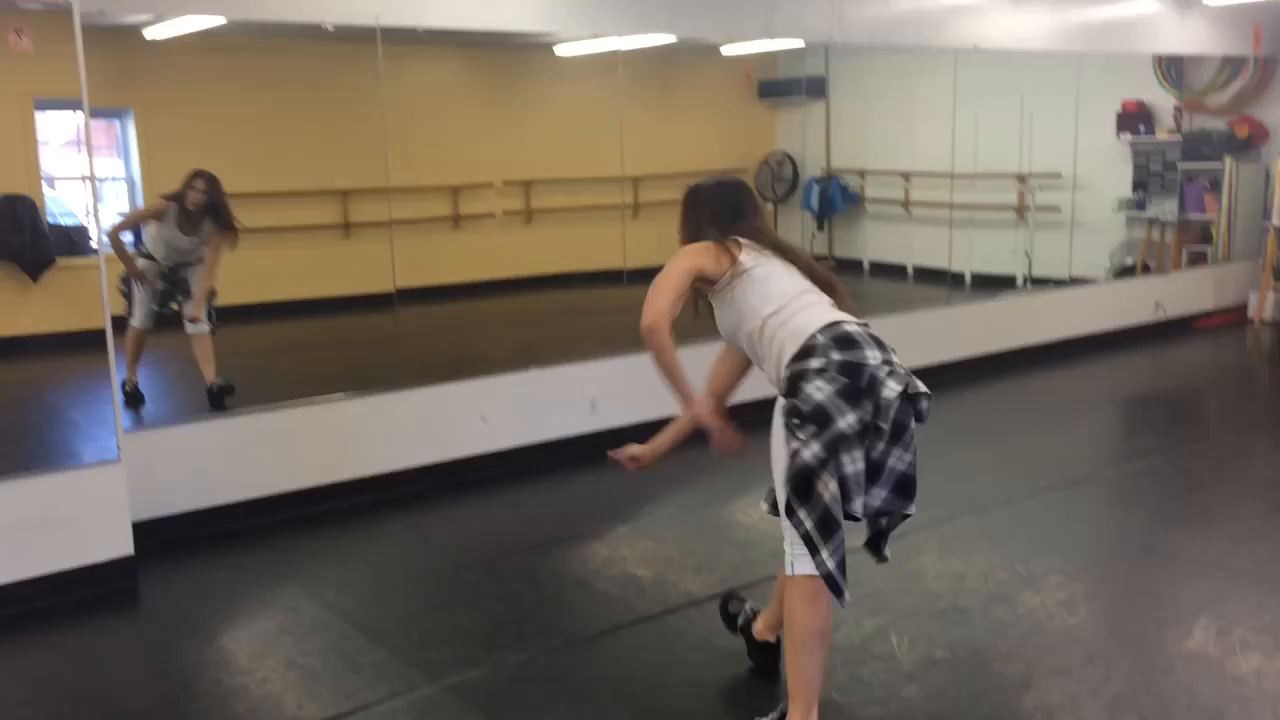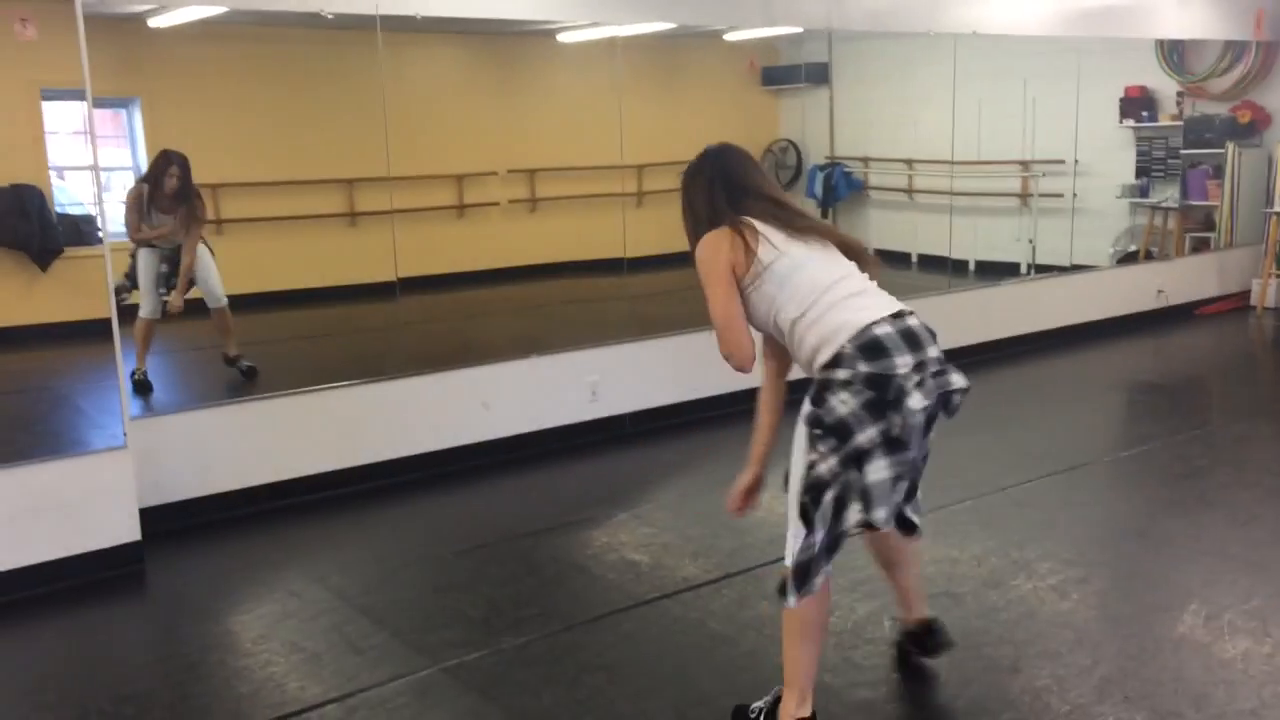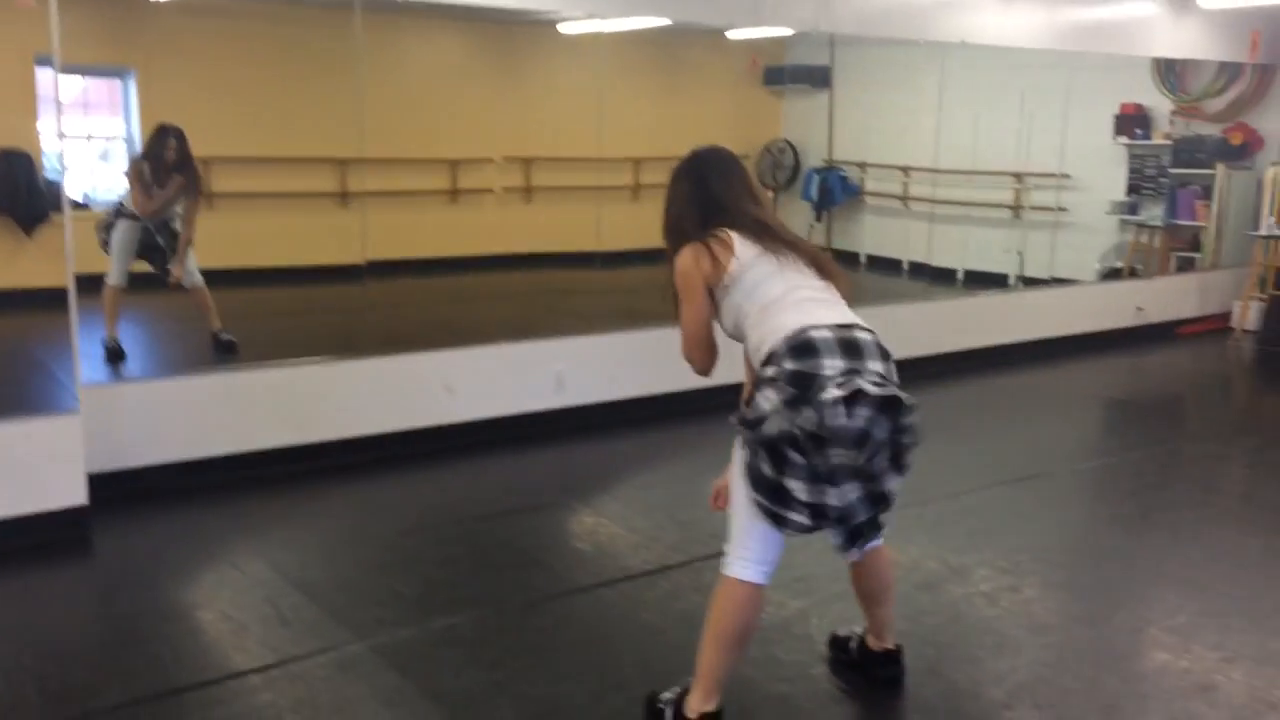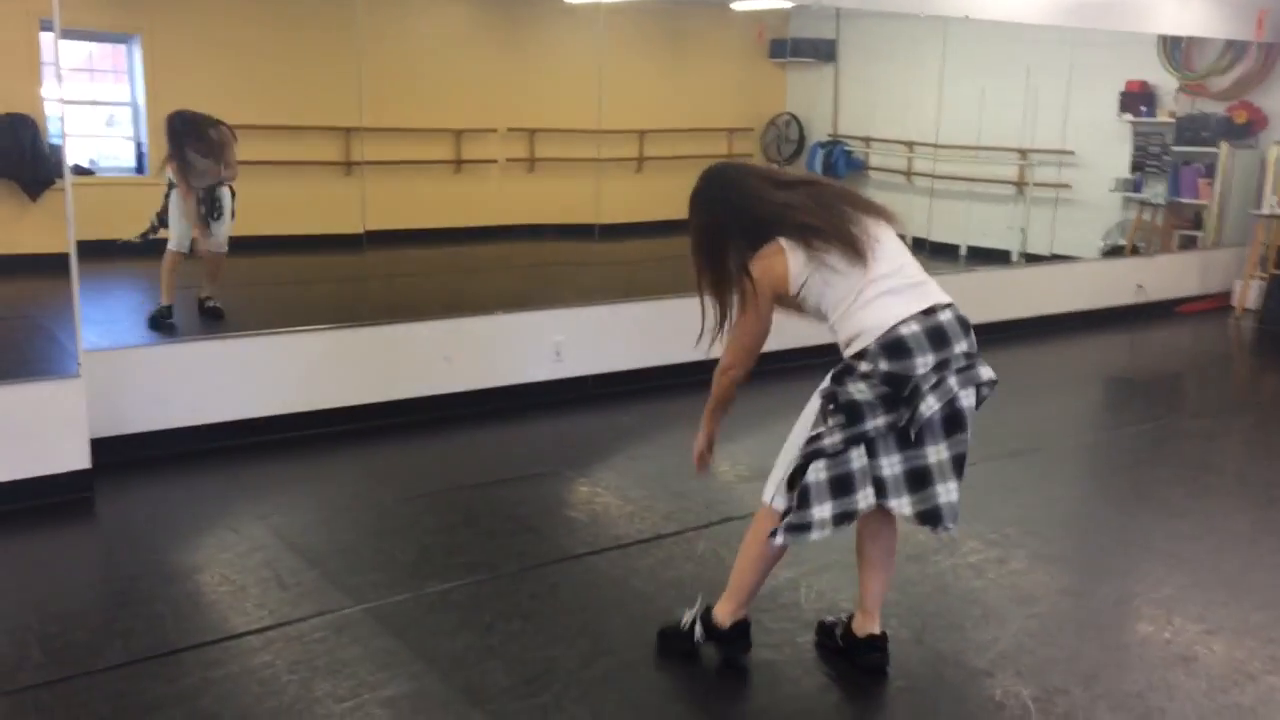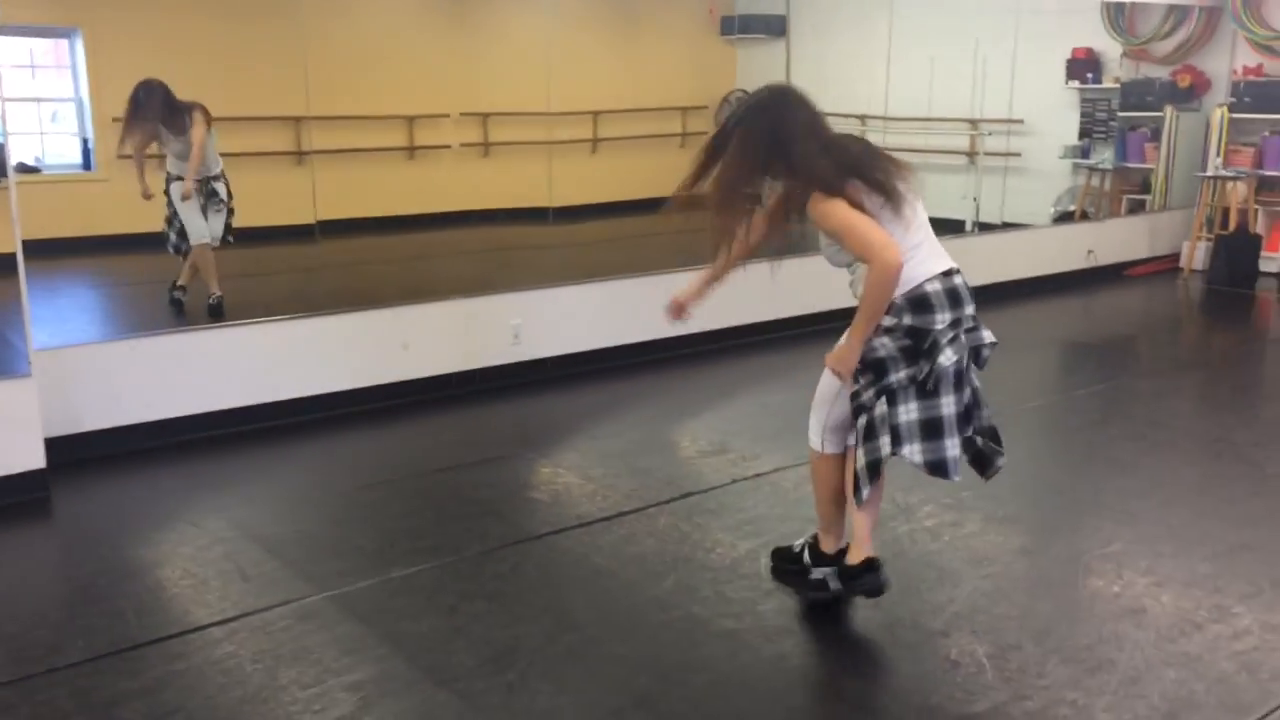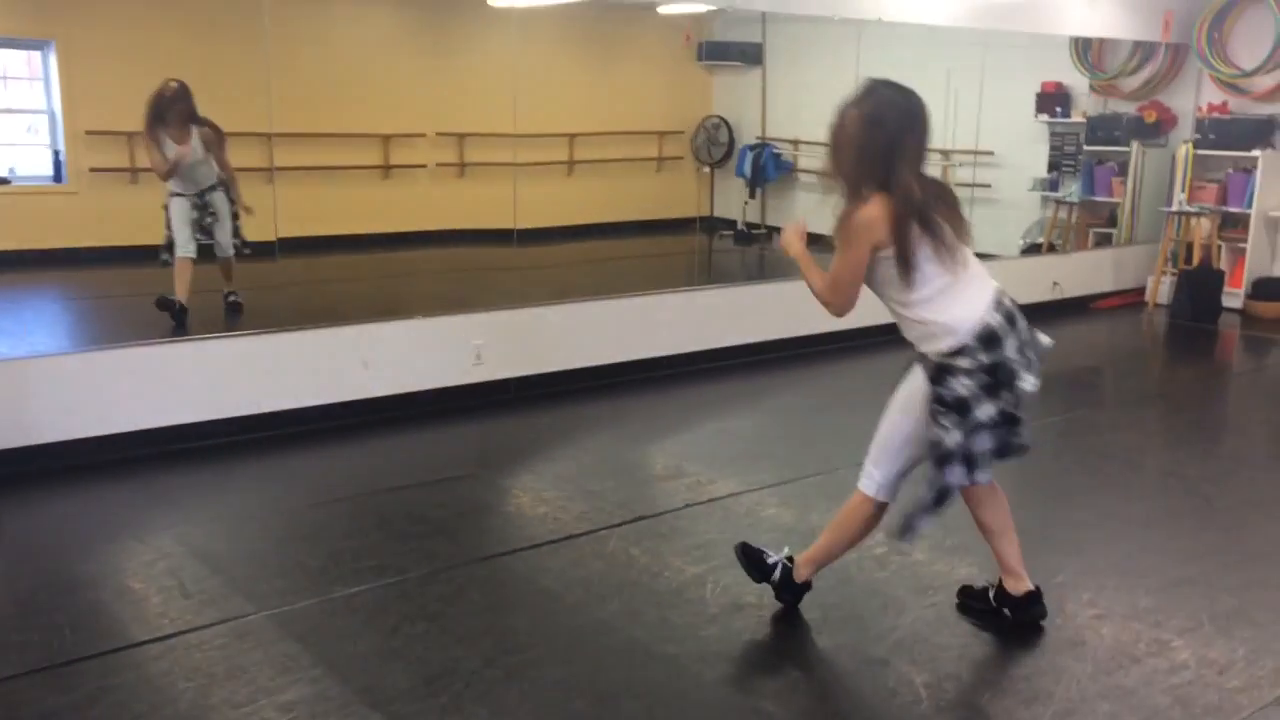
dt=0.4s
person 1, frame 1
left shoulder: (701, 255)
right shoulder: (766, 263)
left elbow: (653, 323)
right elbow: (722, 381)
left wrist: (695, 406)
right wrist: (655, 450)
left hip: (833, 374)
right hip: (875, 375)
left knee: (807, 541)
right knee: (810, 526)
right ankle: (767, 631)
person 1, frame 2
left shoulder: (718, 244)
right shoulder: (795, 233)
left elbow: (740, 357)
right elbow: (776, 360)
left wrist: (733, 308)
right wrist: (754, 466)
left hip: (857, 373)
right hip: (912, 348)
left knee: (807, 539)
right knee: (877, 499)
right ankle: (918, 623)
person 1, frame 3
left shoulder: (697, 256)
right shoulder: (781, 245)
left elbow: (702, 361)
right wrist: (747, 463)
left hip: (803, 377)
right hip: (869, 366)
left knee: (751, 552)
right knee: (860, 520)
right ankle: (881, 649)
person 1, frame 4
left shoulder: (768, 262)
right shoulder: (841, 206)
left elbow: (736, 363)
left wrist: (706, 428)
left hip: (885, 361)
right hip: (950, 339)
left knee: (791, 486)
right knee: (873, 492)
left ankle: (725, 619)
right ankle: (866, 632)
person 1, frame 5
left shoulder: (820, 199)
right shoulder: (846, 158)
left elbow: (889, 262)
right elbow: (758, 231)
left wrist: (852, 345)
right wrist: (699, 287)
left hip: (903, 316)
right hip: (949, 299)
left knee: (828, 430)
right knee: (860, 436)
left ankle: (828, 549)
right ankle: (859, 557)
person 1, frame 6
left shoulder: (868, 214)
right shoulder: (923, 192)
left elbow: (838, 301)
left wrist: (797, 251)
left hip: (960, 360)
right hip: (1002, 331)
left knee: (879, 477)
right knee: (964, 466)
left ankle: (796, 572)
right ankle: (1019, 592)
person 2, frame 1
left shoulder: (212, 226)
right shoulder: (165, 209)
left elbow: (208, 271)
right elbow: (114, 232)
left wrist: (198, 305)
right wrist: (130, 266)
left hip: (188, 266)
right hip: (151, 260)
left knee: (198, 321)
right knee: (141, 320)
left ankle: (212, 384)
right ankle: (130, 380)
person 2, frame 2
left shoulder: (191, 202)
right shoulder: (139, 194)
left elbow: (189, 250)
right elbow: (134, 236)
left wrist: (179, 291)
right wrist: (169, 229)
left hip: (187, 246)
right hip: (152, 248)
left knee: (217, 297)
right knee: (149, 308)
left ankle: (233, 354)
right ankle: (139, 369)
person 2, frame 3
left shoulder: (188, 175)
right shoulder: (138, 168)
left elbow: (188, 223)
right elbow: (146, 210)
left wrist: (179, 263)
right wrist: (173, 191)
left hip: (168, 218)
right hip: (131, 217)
left knee: (191, 273)
right knee: (116, 273)
left ankle: (218, 331)
right ankle: (111, 338)
person 2, frame 4
left shoulder: (220, 134)
right shoulder: (177, 152)
left elbow: (232, 174)
right elbow: (186, 195)
left wrist: (223, 173)
right wrist: (197, 231)
left hip: (217, 187)
right hip: (185, 189)
left knee: (219, 243)
right knee: (179, 242)
left ankle: (207, 297)
right ankle: (165, 305)
person 2, frame 5
left shoulder: (194, 114)
right shoulder: (151, 126)
left elbow: (198, 146)
right elbow: (137, 150)
left wrist: (191, 182)
right wrist: (142, 183)
left hip: (212, 178)
right hip: (179, 180)
left knee: (214, 237)
right knee: (199, 236)
left ankle: (180, 285)
right ankle: (215, 294)
person 2, frame 6
left shoulder: (202, 131)
right shoulder: (153, 132)
left elbow: (224, 166)
right elbow: (161, 172)
left wrist: (239, 200)
right wrist: (176, 161)
left hip: (212, 191)
right hip: (180, 195)
left knee: (224, 246)
right knee: (184, 247)
left ankle: (229, 291)
right ankle: (179, 302)
